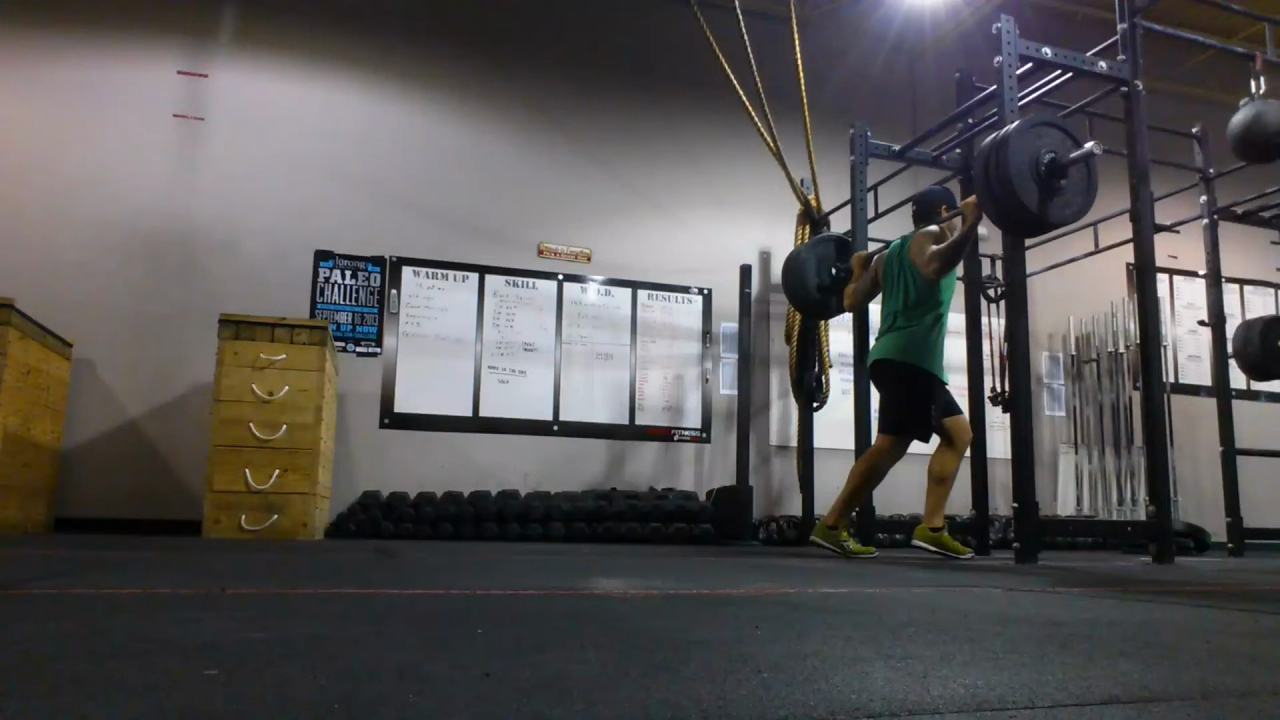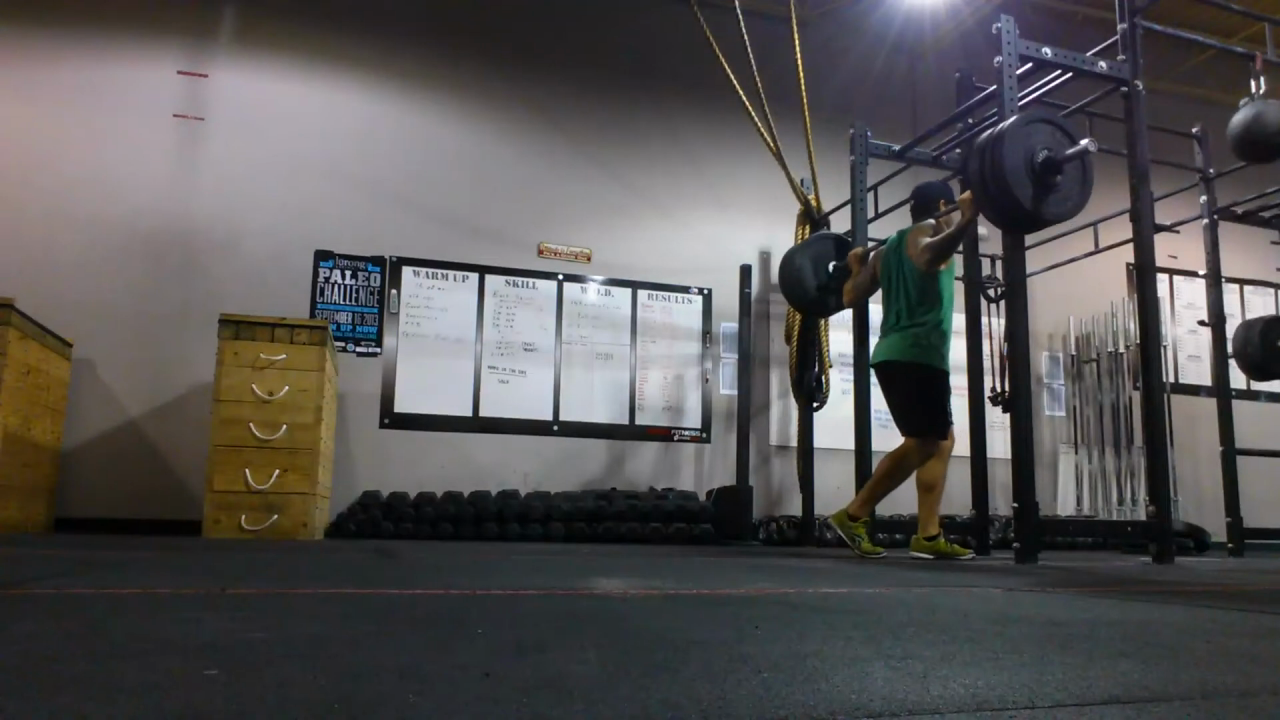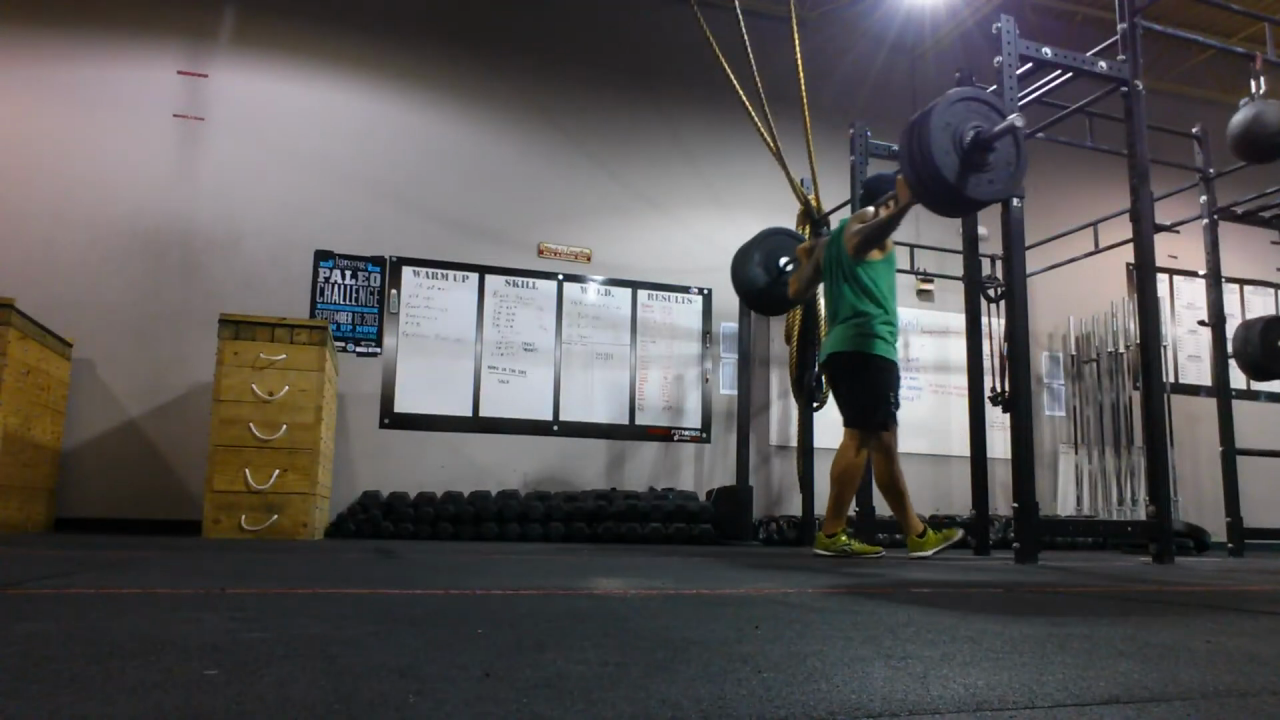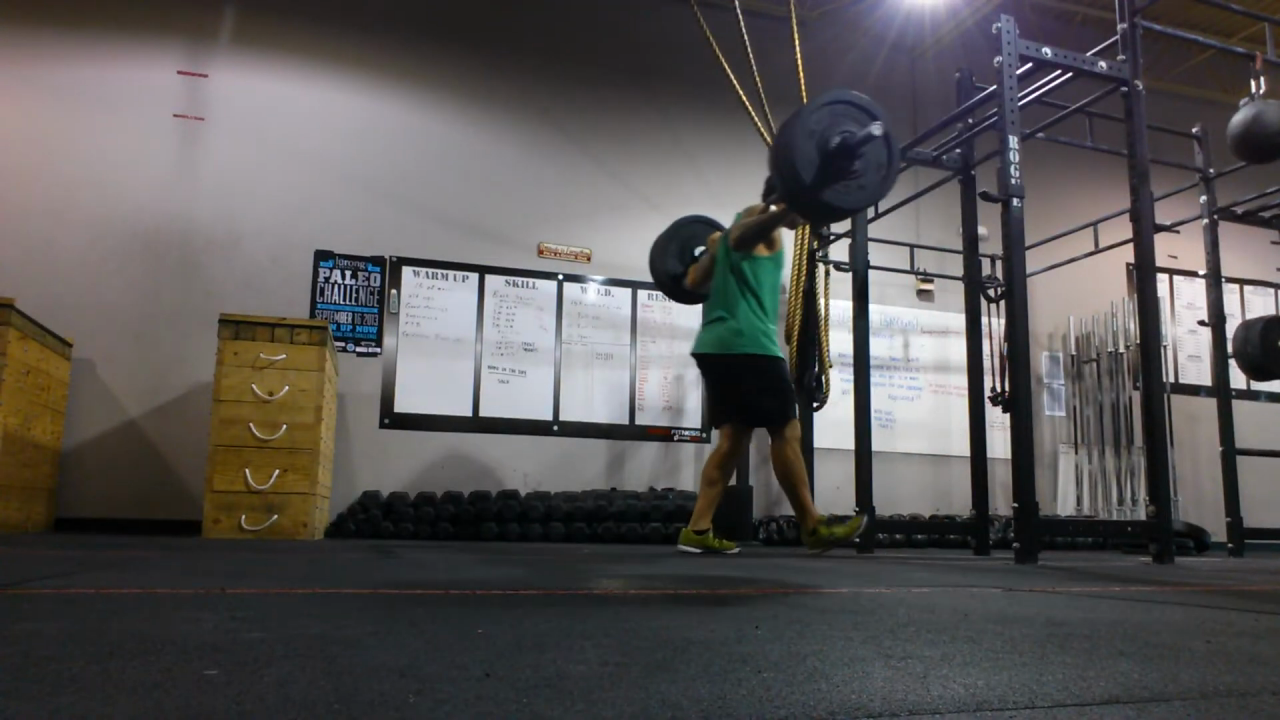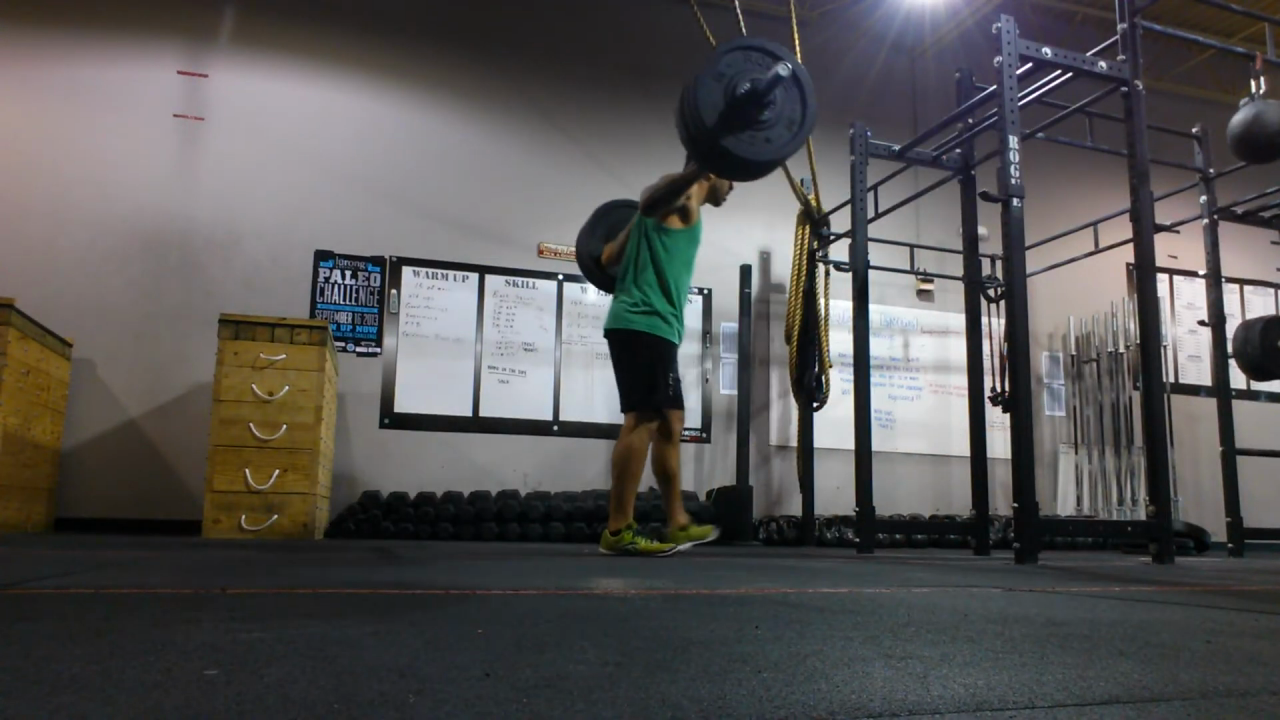
dt=0.7s
person 1, frame 1
left shoulder: (889, 254)
right shoulder: (933, 234)
left elbow: (852, 300)
right elbow: (936, 265)
left wrist: (859, 269)
right wrist: (971, 223)
left hip: (900, 357)
right hip: (910, 357)
left knee: (958, 433)
right knee: (891, 444)
left ankle: (932, 528)
right ankle: (832, 526)
person 1, frame 2
left shoulder: (887, 250)
right shoulder: (931, 229)
left elbow: (851, 296)
right elbow: (928, 257)
left wrist: (857, 266)
right wrist: (967, 218)
left hip: (894, 354)
right hip: (917, 354)
left knee: (941, 443)
right knee: (922, 444)
left ankle: (928, 535)
right ankle: (853, 514)
person 1, frame 3
left shoulder: (827, 241)
right shoulder: (867, 219)
left elbow: (796, 291)
right elbow: (858, 242)
left wrist: (805, 261)
right wrist: (905, 204)
left hip: (838, 348)
right hip: (865, 345)
left knee: (881, 440)
right knee: (864, 437)
left ankle: (918, 533)
right ankle: (832, 533)
person 1, frame 4
left shoulder: (737, 229)
right shoulder: (761, 215)
left elbow: (693, 281)
right elbow: (746, 232)
left wrist: (712, 249)
right wrist: (794, 207)
left hip: (716, 345)
right hip: (747, 344)
left knee: (732, 440)
right knee: (785, 433)
left ankle: (697, 530)
right ankle: (813, 527)
person 1, frame 5
left shoulder: (667, 206)
right shoulder: (682, 196)
left elbow: (610, 257)
right elbow: (651, 198)
left wrist: (628, 233)
right wrist: (698, 168)
left hip: (640, 324)
right hip: (647, 324)
left knee: (669, 424)
right knee: (643, 422)
left ankle: (678, 523)
right ankle: (619, 530)
